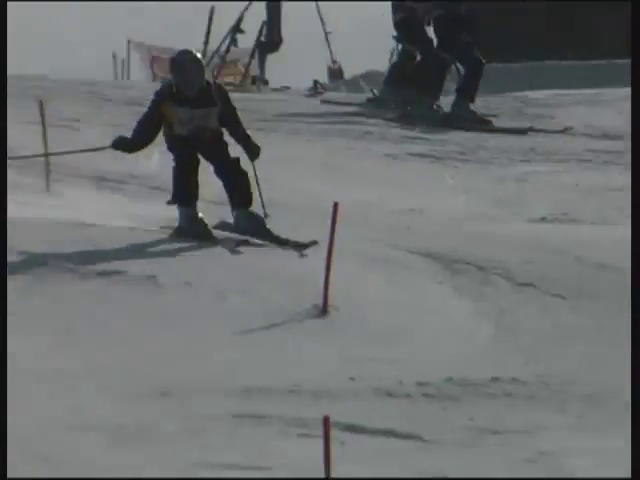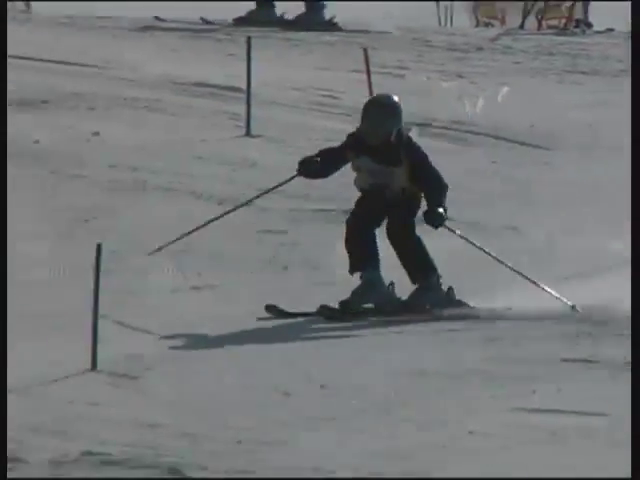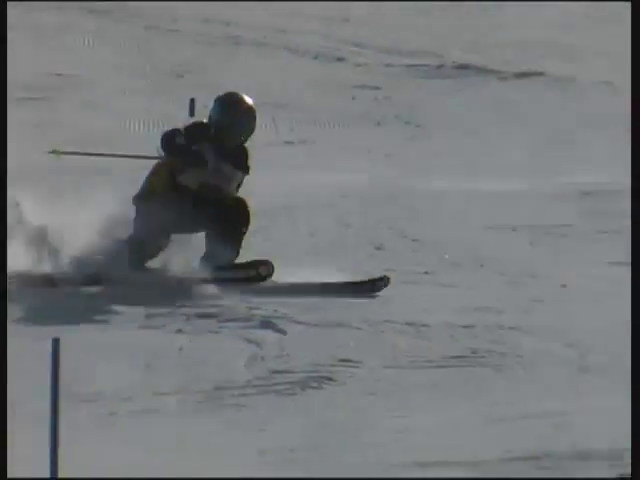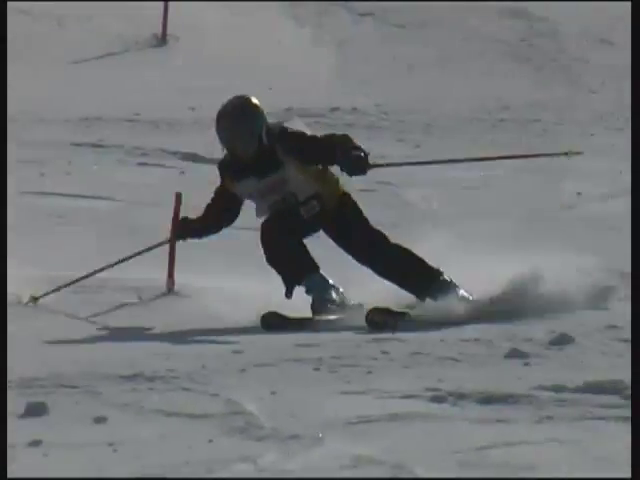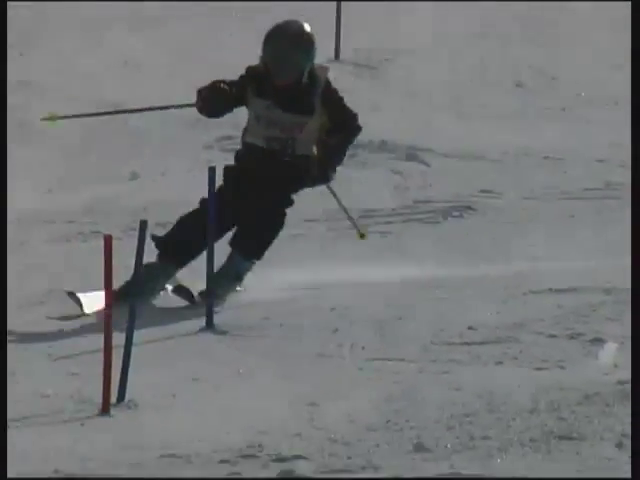
dt=1s
person 1, frame 1
left shoulder: (214, 92)
right shoulder: (166, 97)
left elbow: (230, 119)
right elbow: (149, 123)
left wrist: (248, 143)
right wrist: (131, 143)
left hip: (208, 135)
right hip: (179, 138)
left knee: (228, 168)
right knee: (186, 164)
left ankle: (244, 217)
right ankle: (189, 218)
person 1, frame 2
left shoulder: (407, 150)
right shoulder: (357, 143)
left elbow: (433, 181)
right elbow: (329, 160)
left wrist: (436, 207)
right wrist: (312, 164)
left hip: (402, 198)
right hip: (372, 195)
left knee: (399, 231)
right knee: (357, 226)
left ankle: (430, 286)
right ankle: (374, 286)
person 1, frame 3
left shoulder: (239, 160)
right shoulder: (197, 133)
left elbow: (222, 199)
right elbow: (170, 141)
right wrist: (188, 152)
left hip: (195, 207)
right hip: (159, 198)
left knee: (236, 212)
right knee: (156, 234)
left ankle: (217, 262)
person 1, frame 4
left shoulder: (287, 143)
right shoulder: (233, 173)
left elbow: (334, 146)
right elbow: (222, 212)
left wrist: (352, 157)
right wrist: (194, 227)
left hip: (329, 203)
right hip: (291, 217)
left knee: (369, 247)
right knee: (274, 236)
left ankle: (442, 288)
right ankle: (325, 295)
person 1, frame 5
left shoulder: (321, 94)
right shoulder: (256, 81)
left elbow: (349, 126)
right elbow: (212, 105)
left wrist: (328, 163)
right wrist: (212, 97)
left hip: (297, 164)
right hip: (256, 158)
left knee: (268, 206)
right knee: (220, 210)
left ankle: (233, 271)
right ankle: (159, 272)
